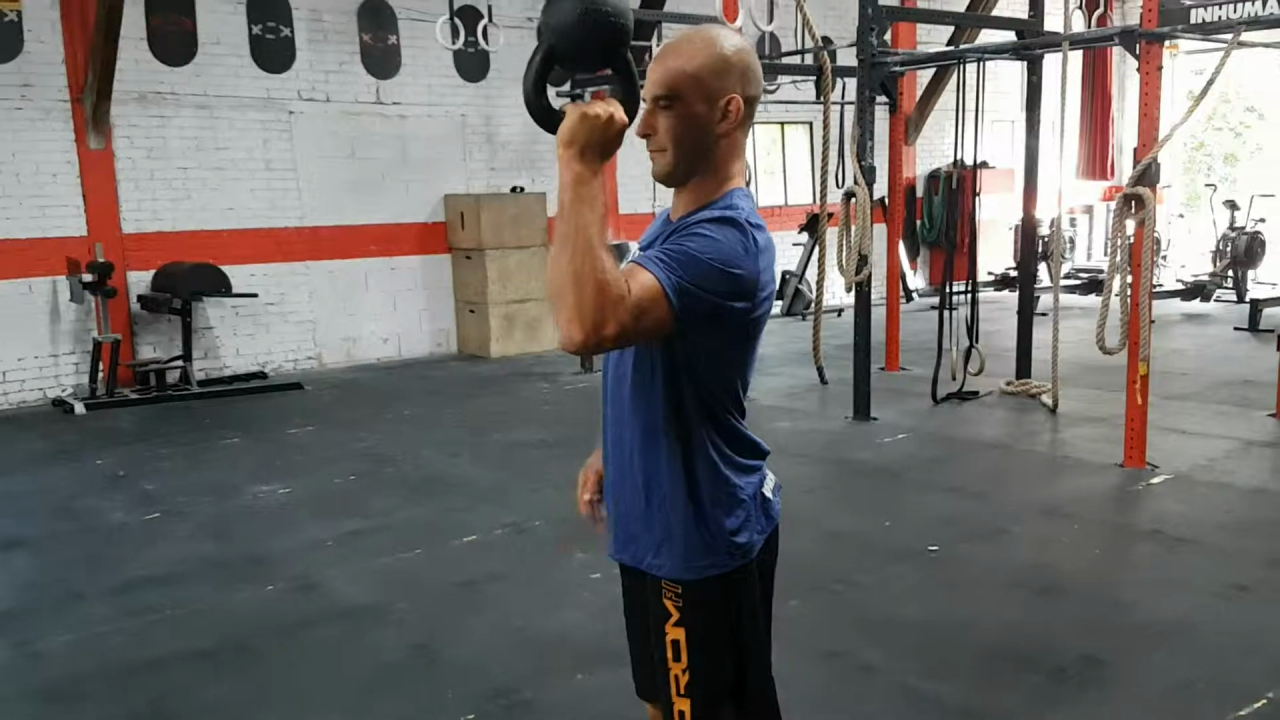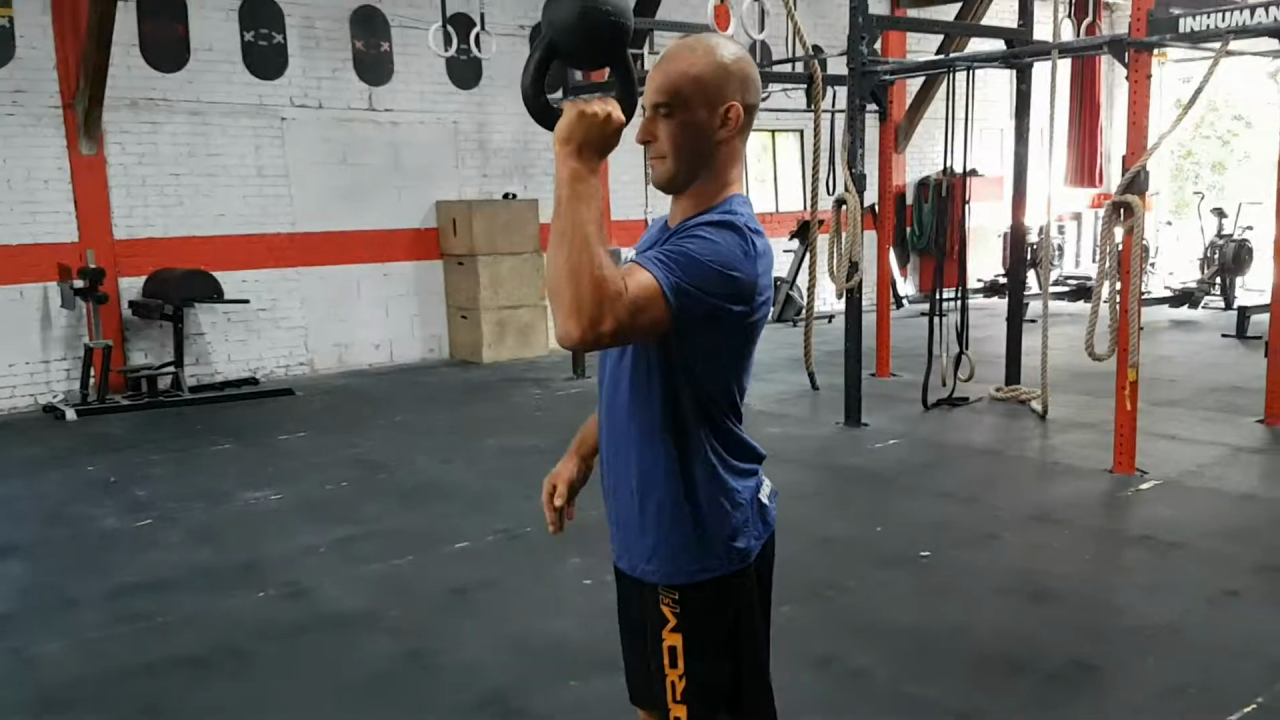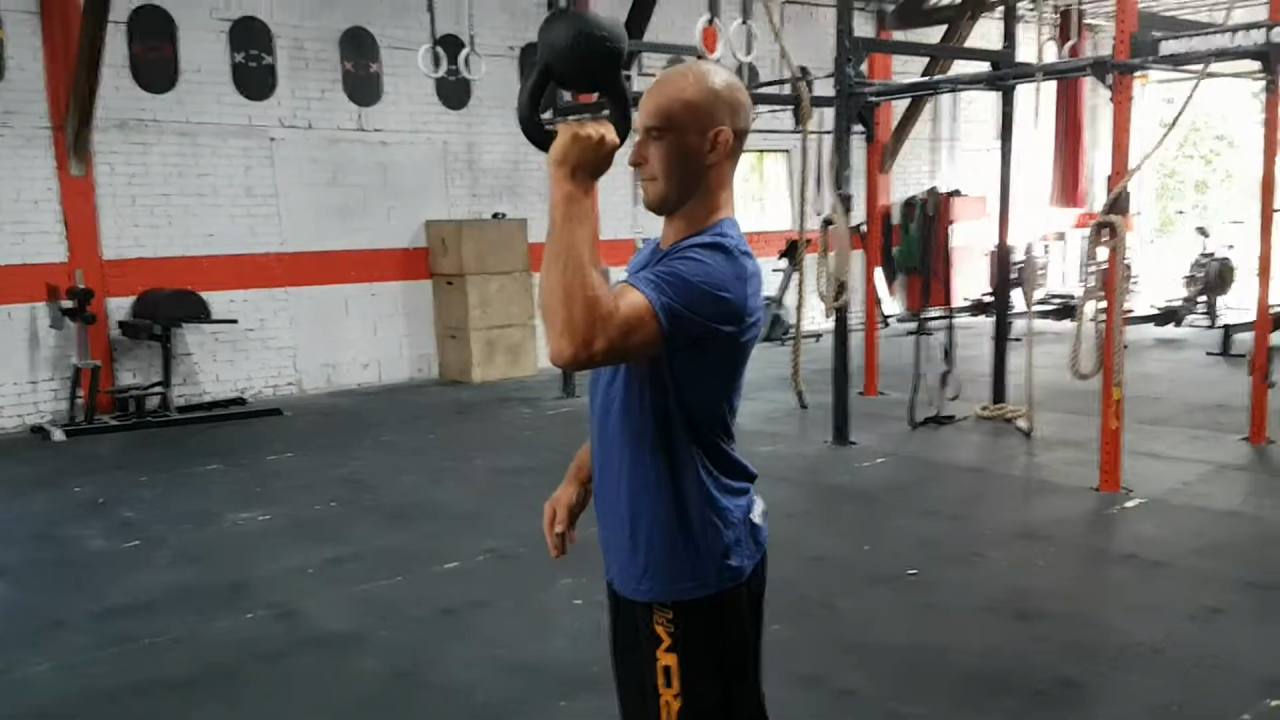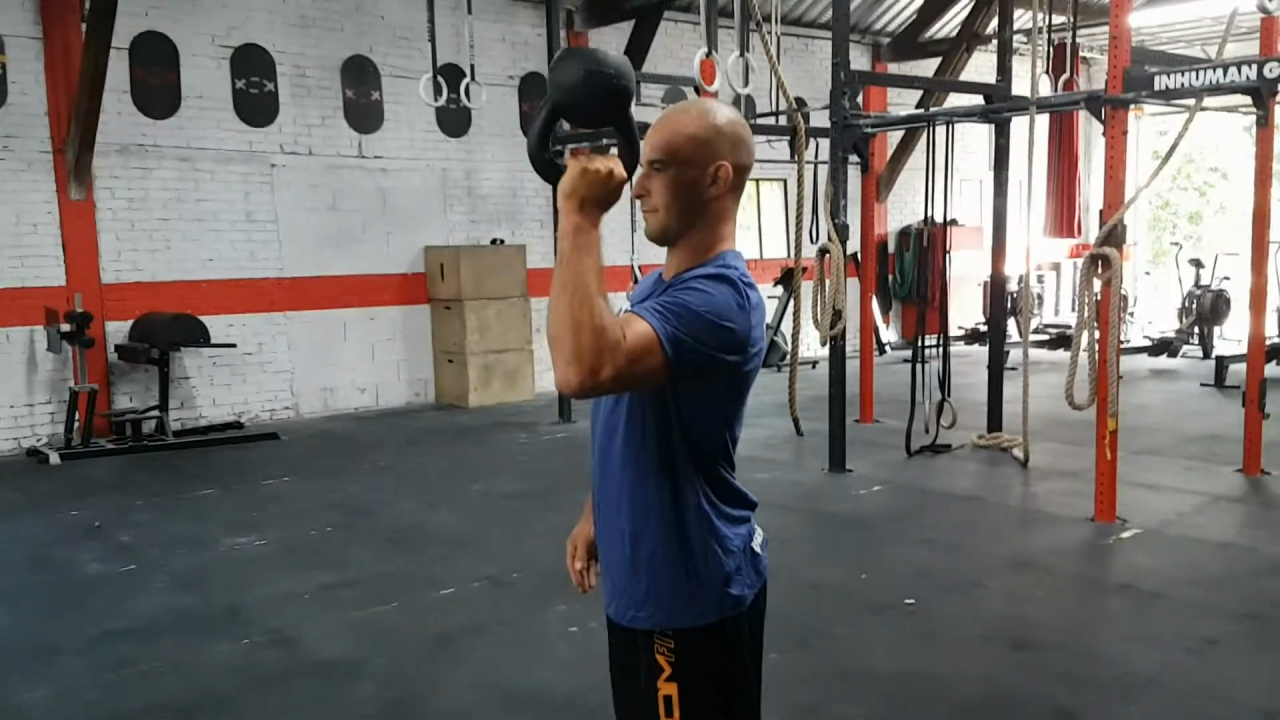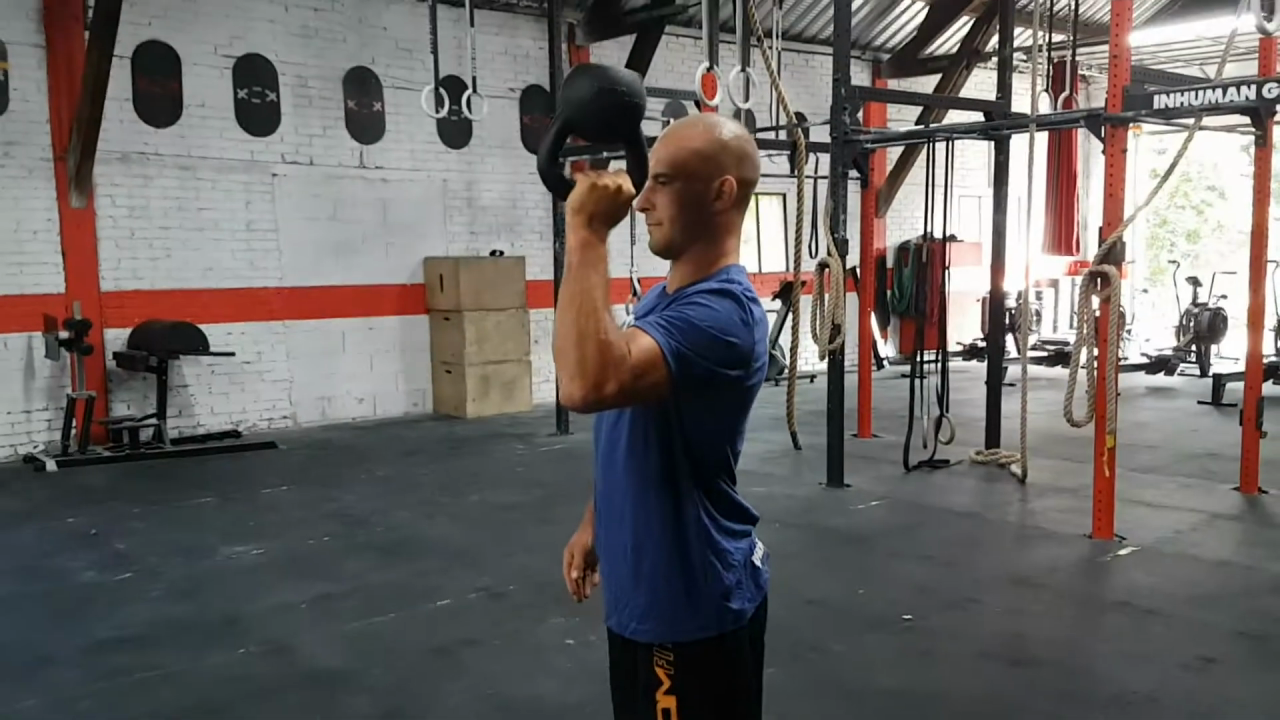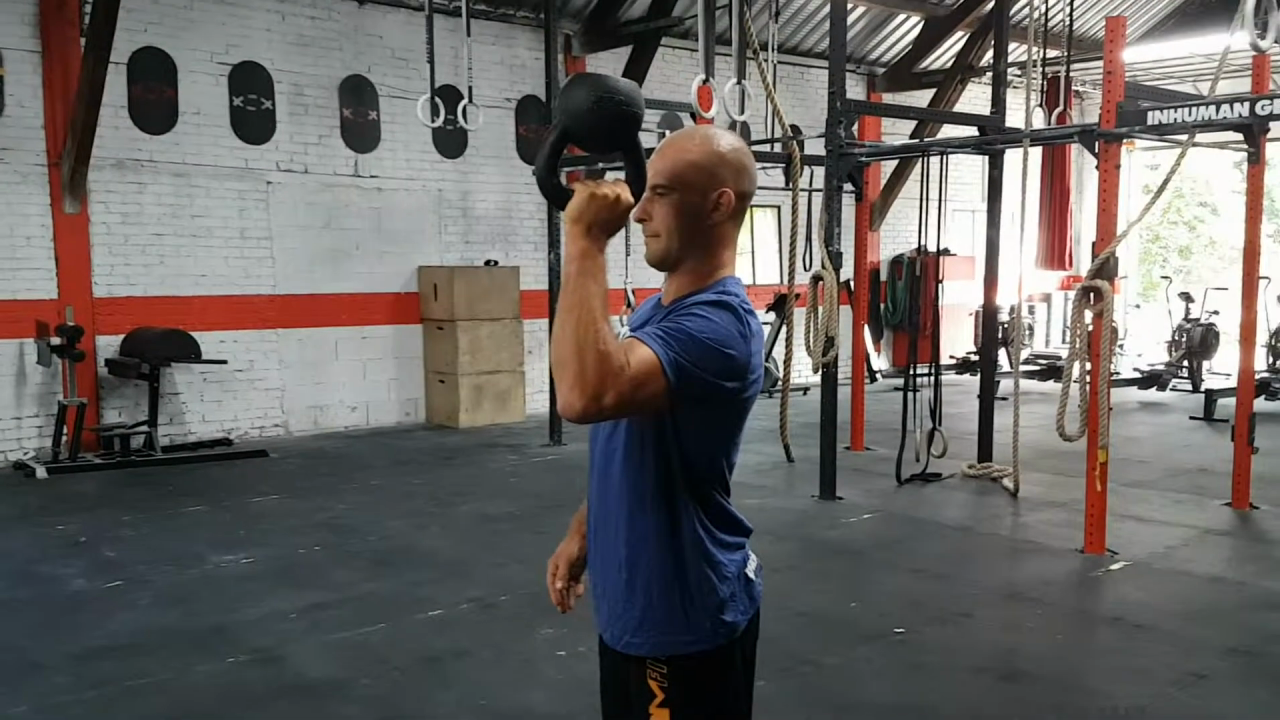
dt=0.3s
person 1, frame 1
left shoulder: (726, 240)
right shoulder: (678, 223)
left elbow: (587, 325)
left wrist: (581, 166)
right wrist: (608, 454)
left hip: (706, 535)
right hip: (658, 523)
person 1, frame 2
left shoulder: (725, 244)
right shoulder: (673, 230)
left elbow: (584, 321)
left wrist: (578, 162)
right wrist: (580, 454)
left hip: (703, 540)
right hip: (657, 529)
person 1, frame 3
left shoulder: (715, 266)
right shoulder: (660, 254)
left elbow: (577, 340)
left wrist: (571, 185)
right wrist: (579, 479)
left hip: (694, 560)
right hip: (646, 550)
person 1, frame 4
left shoulder: (719, 297)
right shoulder: (662, 285)
left elbow: (583, 370)
left wrist: (579, 217)
right wrist: (596, 515)
left hip: (693, 590)
right hip: (644, 579)
person 1, frame 5
left shoulder: (722, 311)
right shoulder: (665, 299)
left elbow: (587, 383)
left wrist: (586, 232)
right wrist: (594, 524)
left hip: (694, 605)
right hip: (645, 592)
person 1, frame 6
left shoulder: (717, 323)
right shoulder: (659, 310)
left elbow: (584, 395)
left wrist: (585, 241)
right wrist: (581, 532)
left hip: (686, 618)
right hip: (636, 603)
